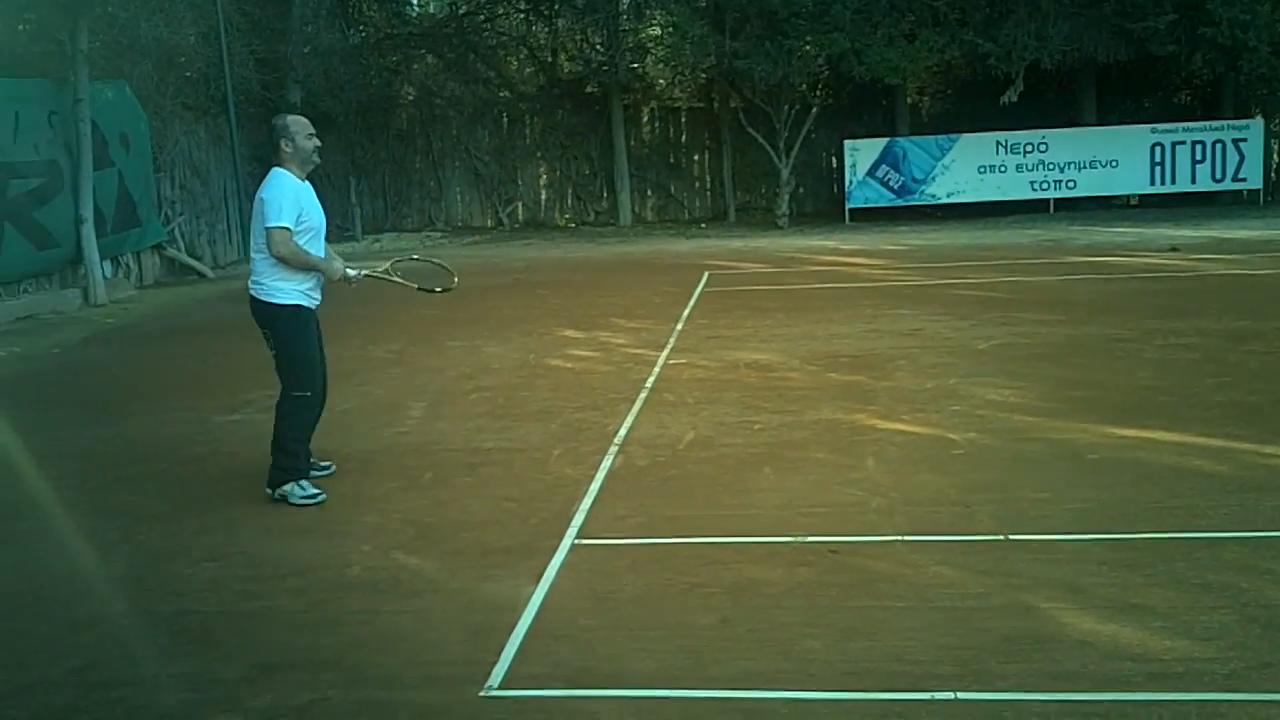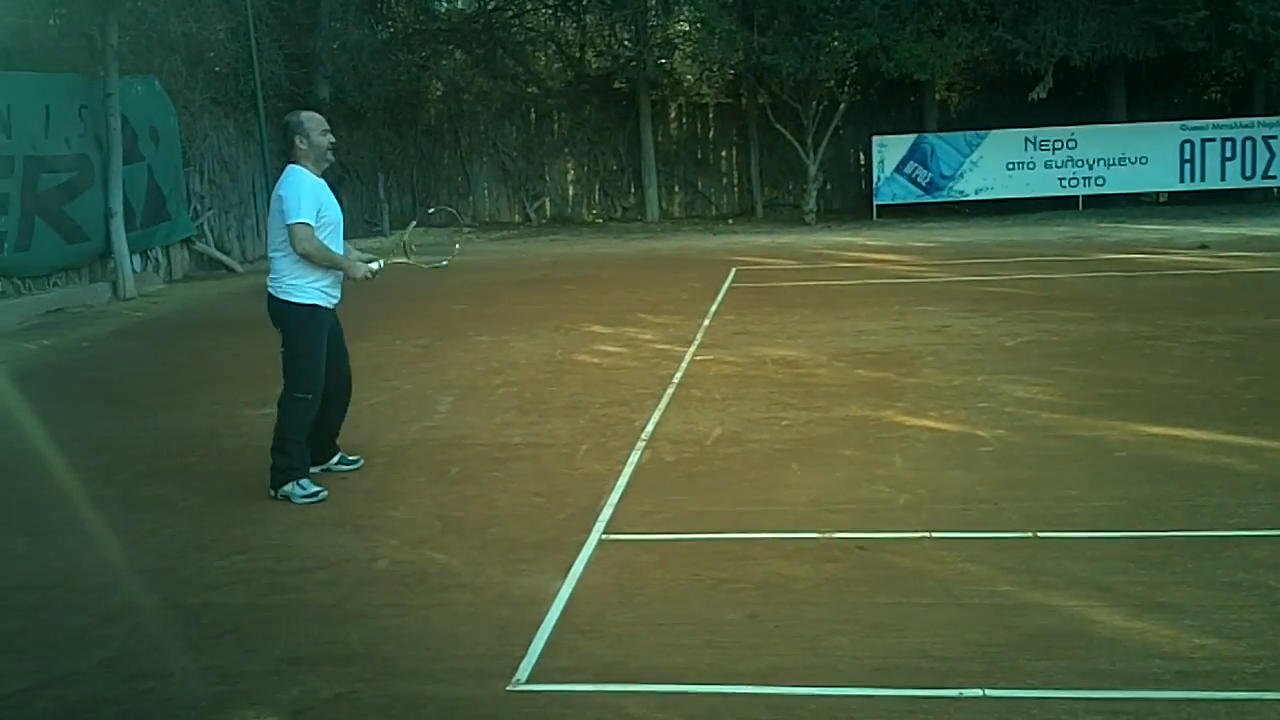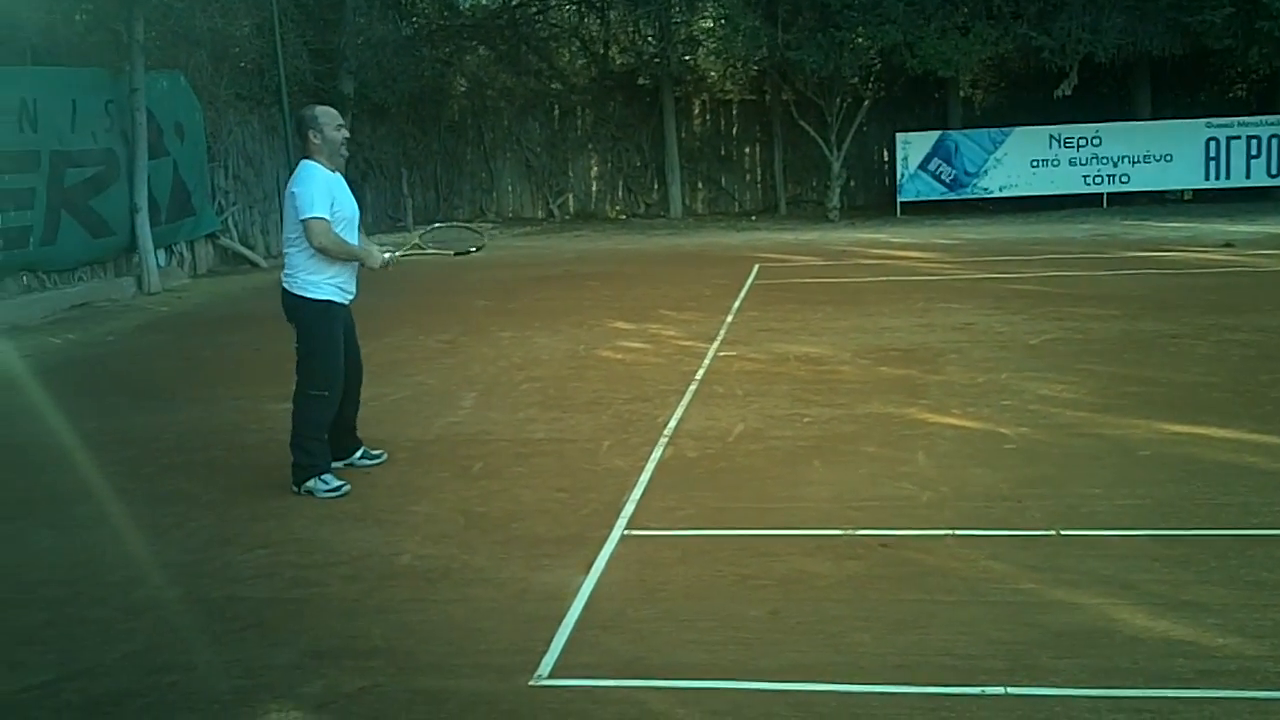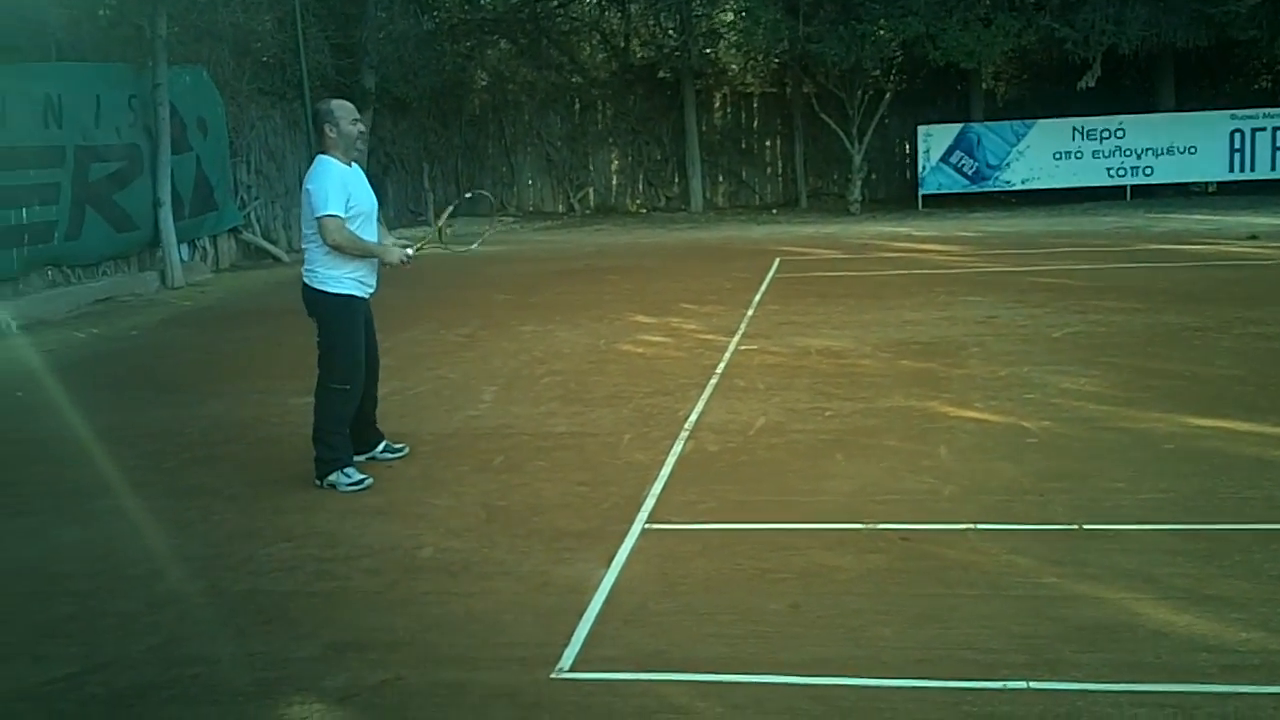
dt=0.2s
person 1, frame 1
left shoulder: (302, 186)
right shoulder: (280, 187)
right elbow: (280, 246)
left wrist: (336, 262)
right wrist: (325, 267)
left hip: (298, 303)
right hip: (281, 304)
left knee: (310, 385)
right knee: (303, 389)
left ankle: (293, 462)
right ankle: (287, 478)
person 1, frame 2
left shoulder: (315, 183)
right shoulder: (297, 183)
right elbow: (303, 243)
left wrist: (354, 256)
right wrist: (347, 265)
left hip: (318, 302)
right hip: (297, 304)
left knee: (337, 382)
right knee: (304, 389)
left ankle: (320, 453)
right ankle: (287, 476)
person 1, frame 3
left shoulder: (334, 177)
right shoulder: (311, 179)
left elbow: (345, 229)
right elbow: (320, 238)
left wrist: (370, 248)
right wrist: (365, 256)
left hip: (334, 298)
right hip: (312, 299)
left knee: (348, 376)
right knee: (319, 386)
left ankle: (344, 447)
right ankle: (309, 472)
person 1, frame 4
left shoulder: (353, 171)
right shoulder: (326, 174)
left elbow: (367, 221)
right elbow: (334, 235)
left wrist: (391, 243)
right wrist: (382, 252)
left hip: (354, 292)
right hip: (333, 293)
left knee: (365, 372)
right knee: (341, 378)
left ankle: (366, 441)
right ankle: (332, 466)
